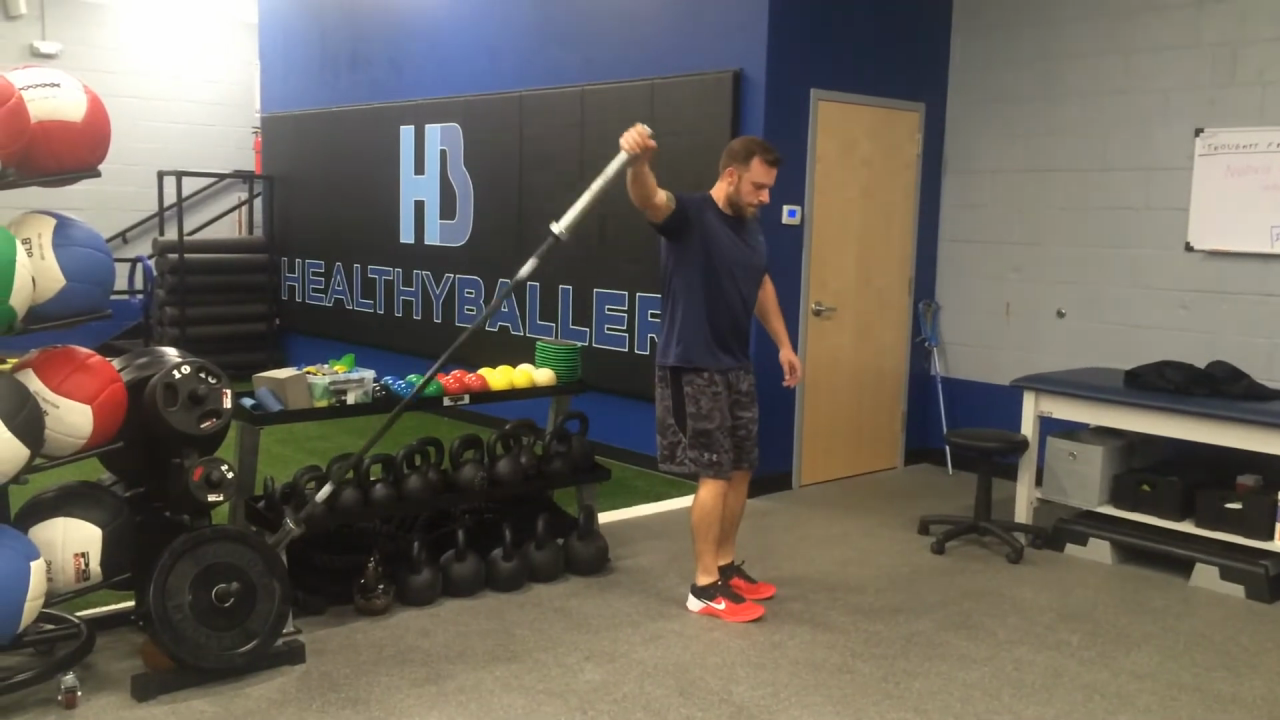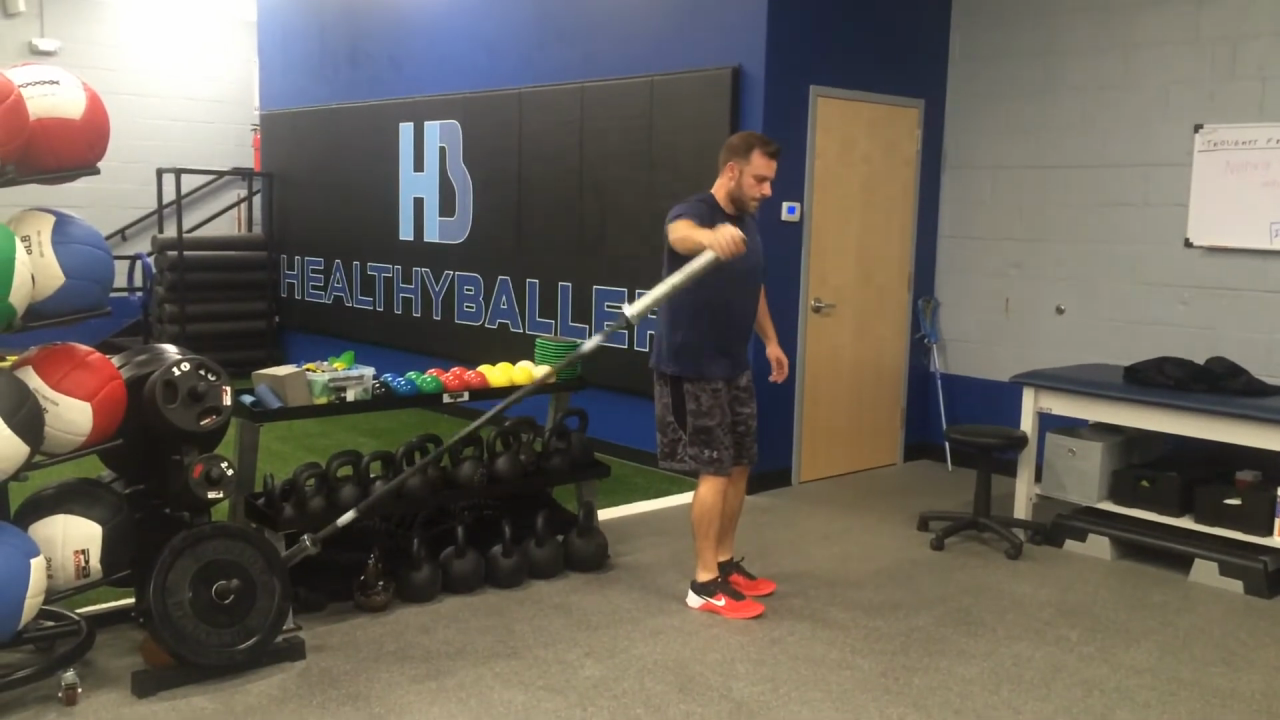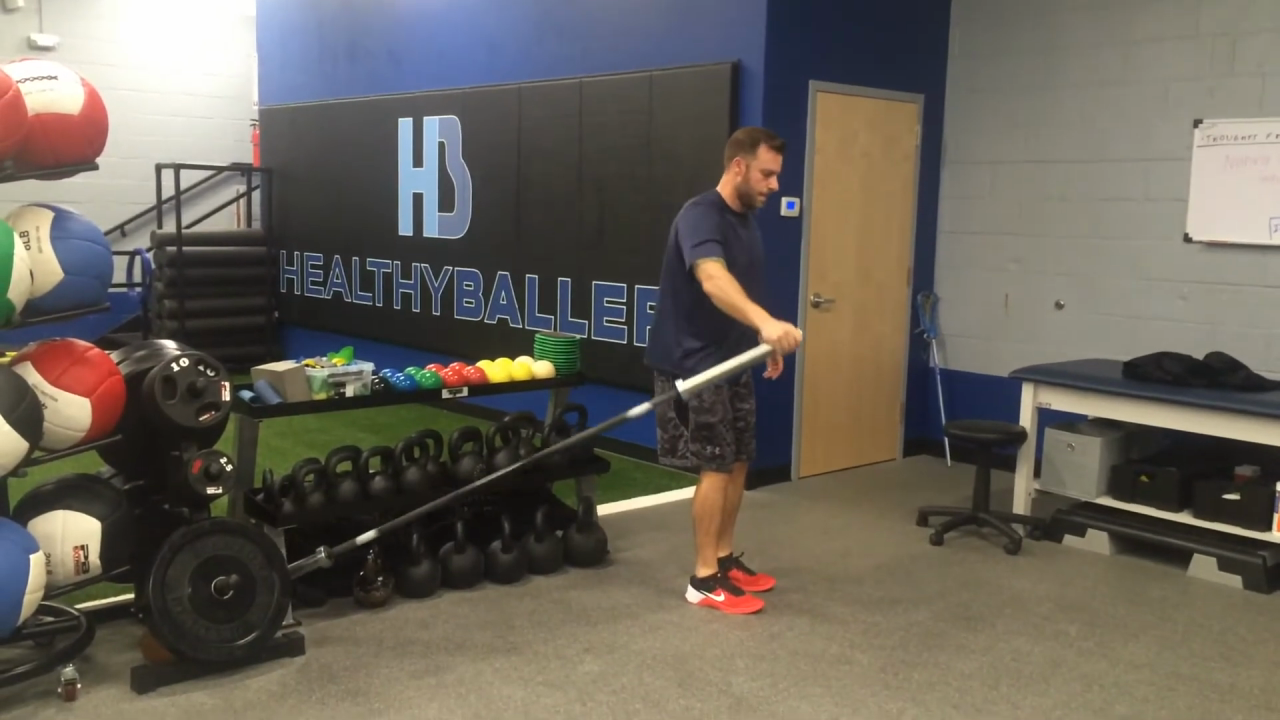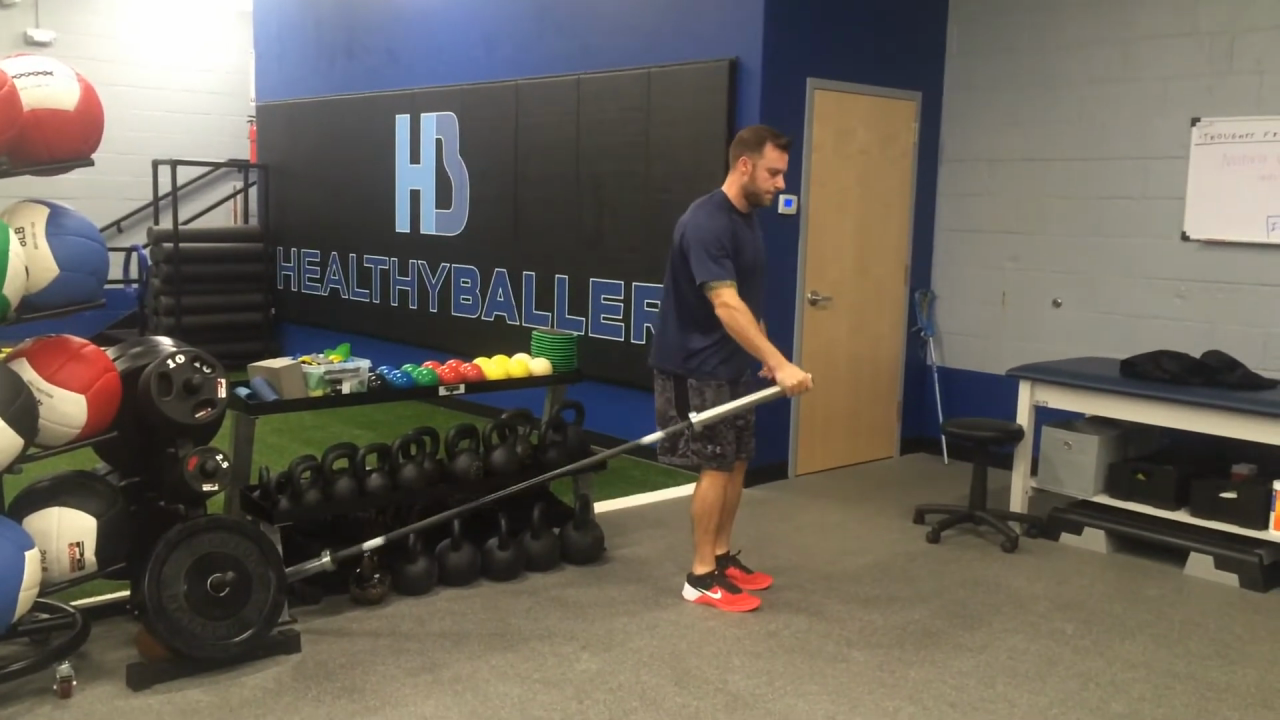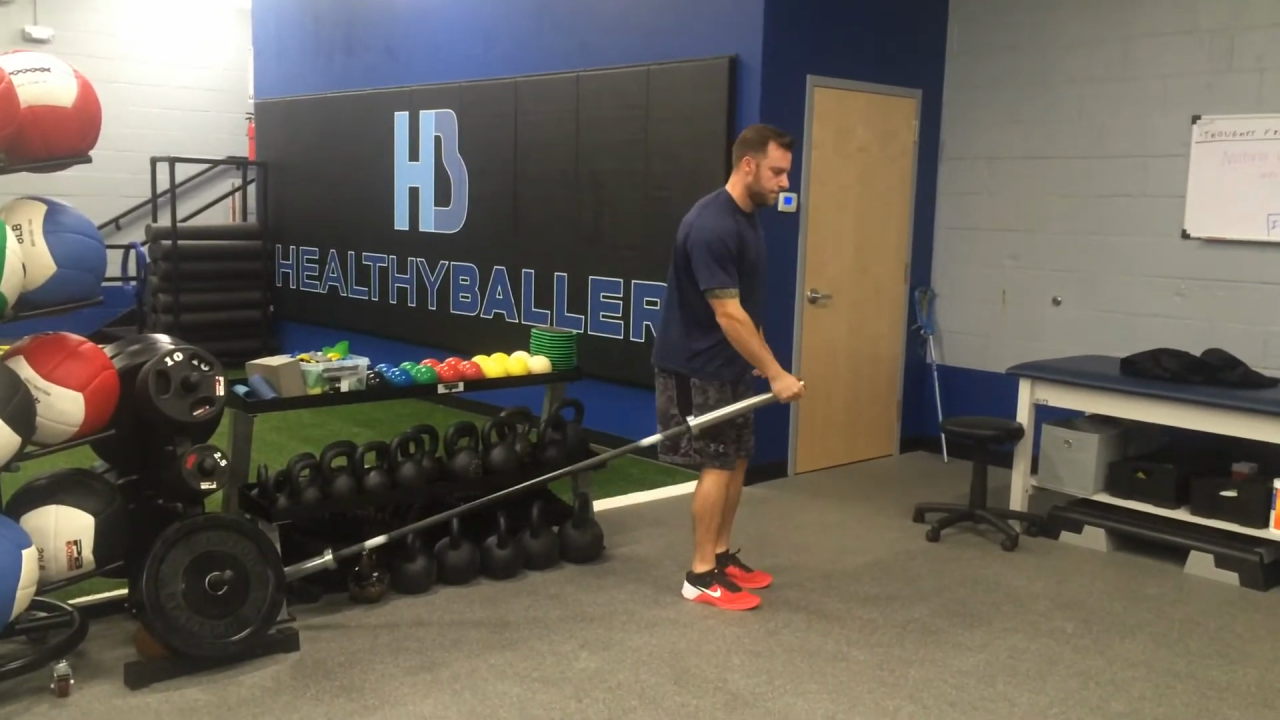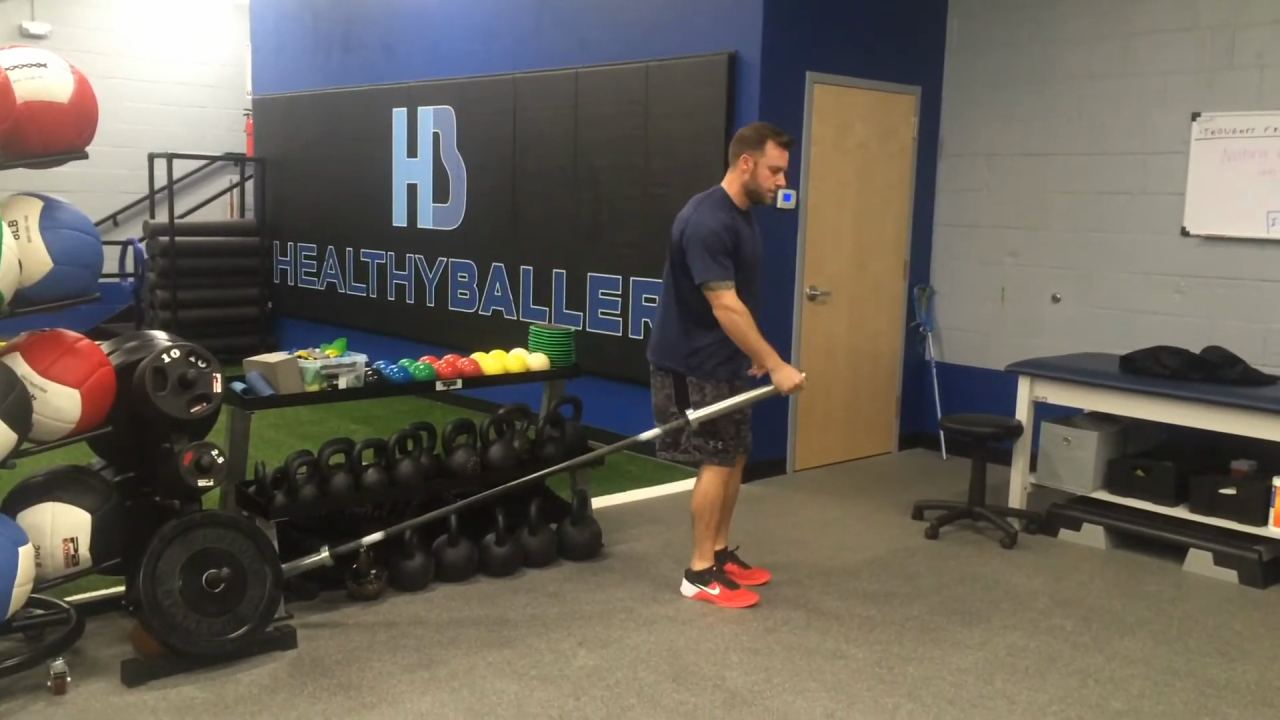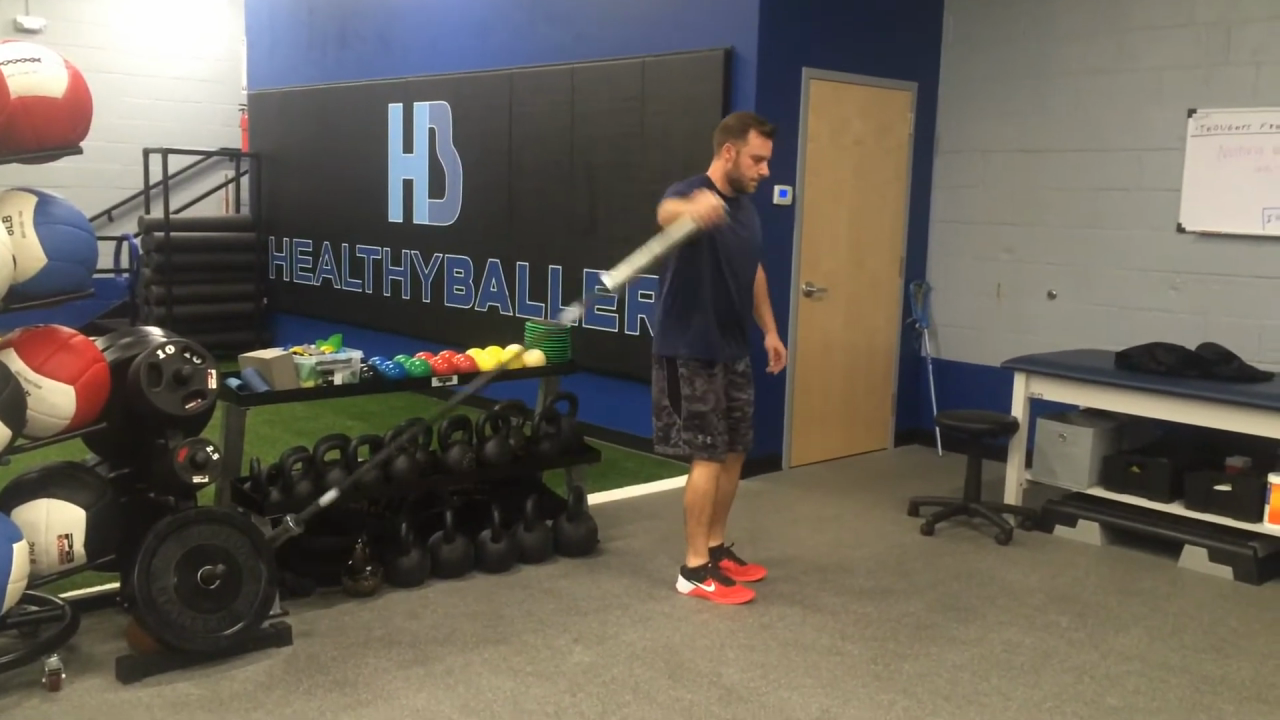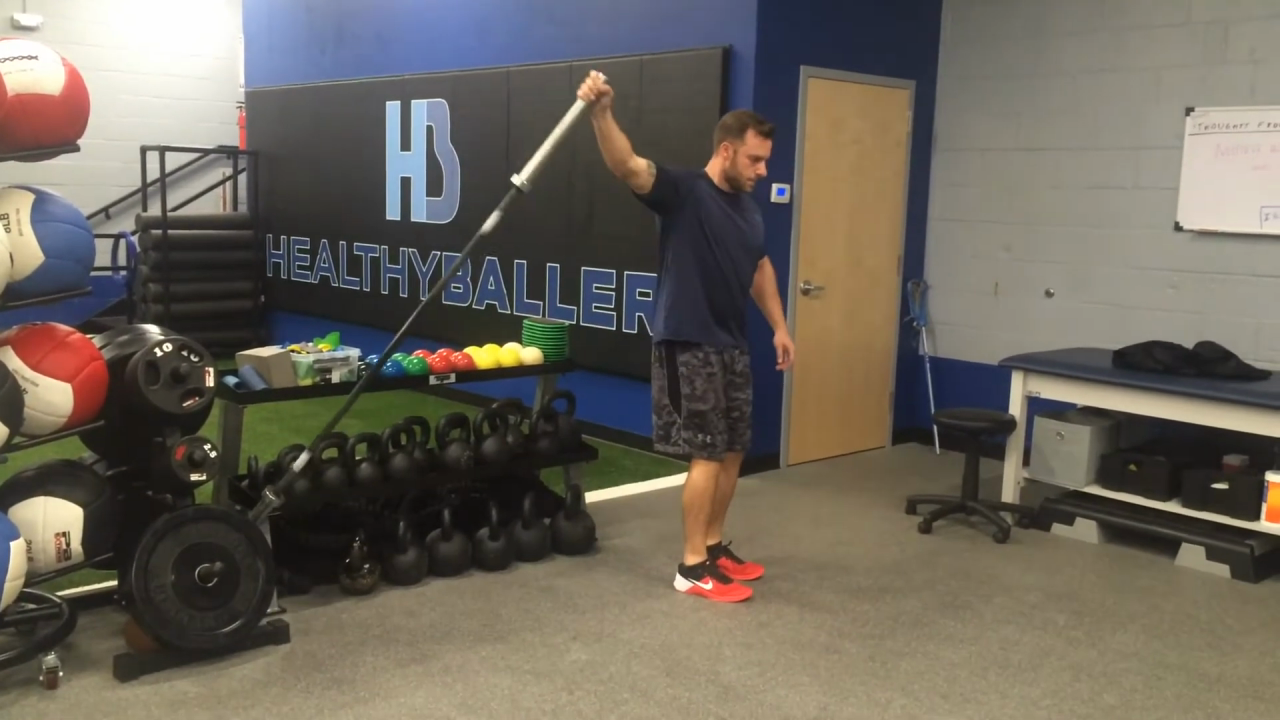
dt=0.4s
person 1, frame 1
left shoulder: (751, 229)
right shoulder: (690, 215)
left elbow: (761, 288)
right elbow: (649, 201)
left wrist: (784, 345)
right wrist: (638, 160)
left hip: (736, 367)
right hip: (693, 368)
left knee: (740, 471)
right knee: (715, 474)
left ankle: (726, 566)
right ankle: (704, 586)
person 1, frame 2
left shoulder: (746, 223)
right shoulder: (699, 214)
right elbow: (679, 233)
left wrist: (770, 341)
right wrist: (709, 237)
left hip: (733, 366)
right hip: (693, 369)
left knee: (738, 467)
right knee: (714, 470)
left ankle: (725, 563)
right ankle: (705, 583)
person 1, frame 3
left shoulder: (747, 218)
right shoulder: (701, 215)
right elbow: (713, 278)
left wrist: (764, 340)
right wrist: (764, 321)
left hip: (732, 364)
right hip: (696, 364)
left knee: (737, 464)
right knee: (716, 467)
left ankle: (724, 559)
right ankle: (704, 579)
person 1, frame 4
left shoulder: (746, 218)
right shoulder: (707, 221)
right elbow: (725, 304)
left wrist: (761, 356)
right wrist: (778, 363)
left hip: (732, 365)
right hip: (697, 367)
left knee: (735, 463)
right knee: (716, 466)
left ankle: (721, 556)
right ankle: (701, 576)
person 1, frame 5
left shoulder: (747, 216)
right shoulder: (712, 225)
right elbow: (727, 314)
left wrist: (759, 357)
right wrist: (776, 373)
left hip: (728, 363)
right hip: (697, 365)
left knee: (735, 461)
right knee: (717, 464)
left ankle: (721, 555)
right ankle: (701, 575)
person 1, frame 6
left shoulder: (742, 214)
right shoulder: (708, 220)
right elbow: (725, 306)
left wrist: (754, 356)
right wrist: (775, 365)
left hip: (723, 359)
right hip: (691, 362)
left knee: (734, 458)
right knee: (717, 461)
left ankle: (720, 552)
right ankle: (700, 572)
person 1, frame 7
left shoulder: (744, 206)
right shoulder: (693, 192)
right elbow: (668, 212)
left wrist: (770, 331)
right wrist: (690, 209)
left hip: (733, 351)
right hip: (690, 351)
left knee: (734, 453)
right knee: (709, 455)
left ankle: (717, 549)
right ankle: (696, 568)
person 1, frame 8
left shoulder: (747, 207)
right shoulder: (683, 191)
left elbow: (760, 270)
right elbow: (625, 166)
left wrist: (779, 327)
right wrist: (600, 112)
left hip: (732, 347)
right hip: (689, 346)
left knee: (732, 452)
right knee: (707, 455)
left ankle: (714, 547)
right ankle: (692, 567)
